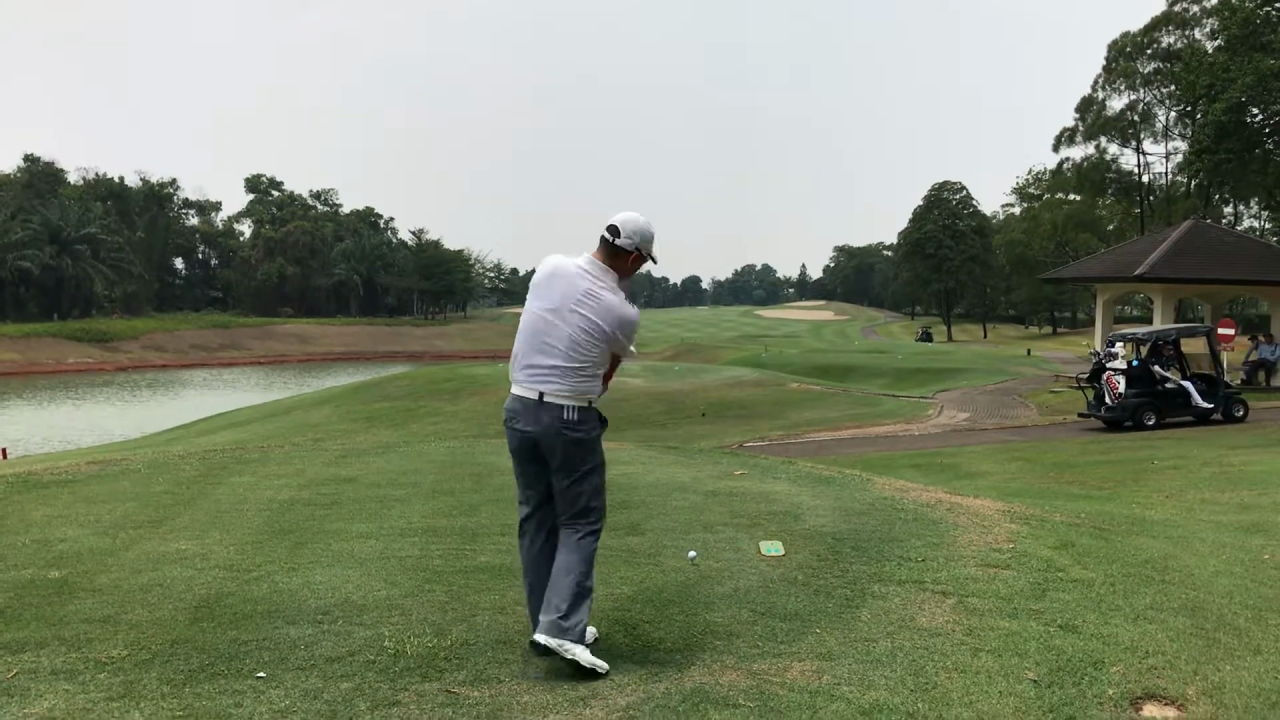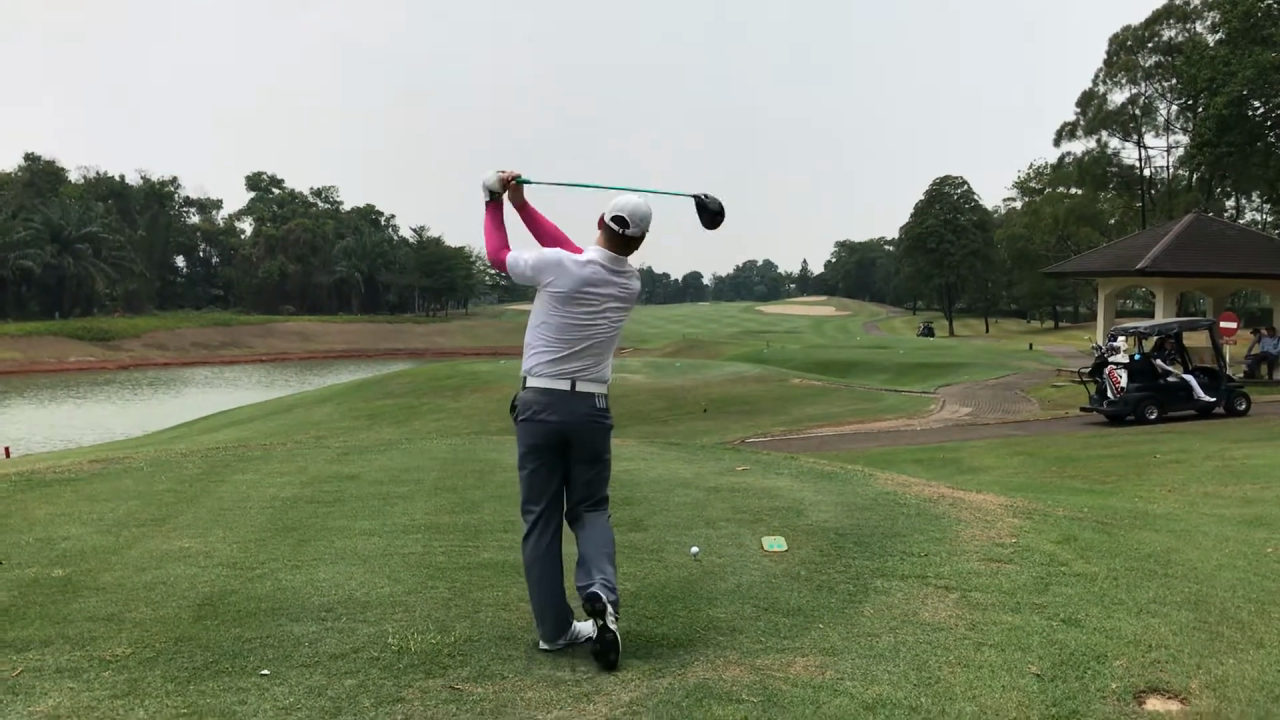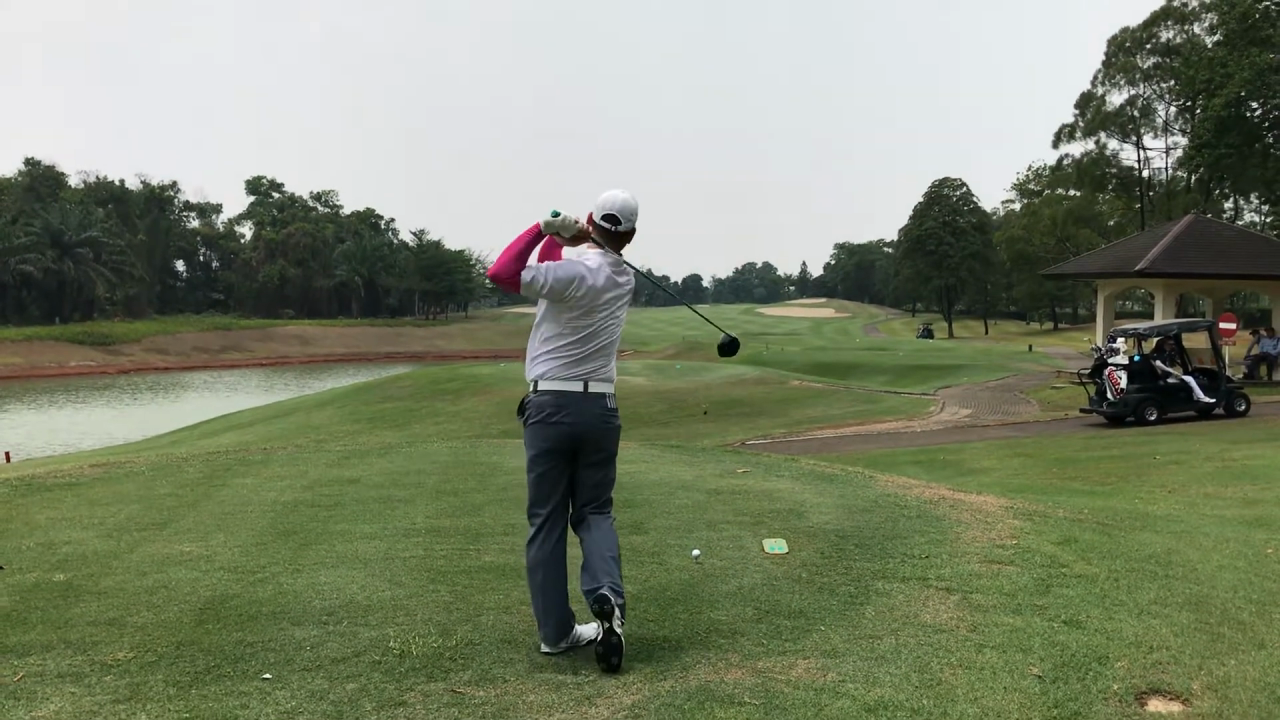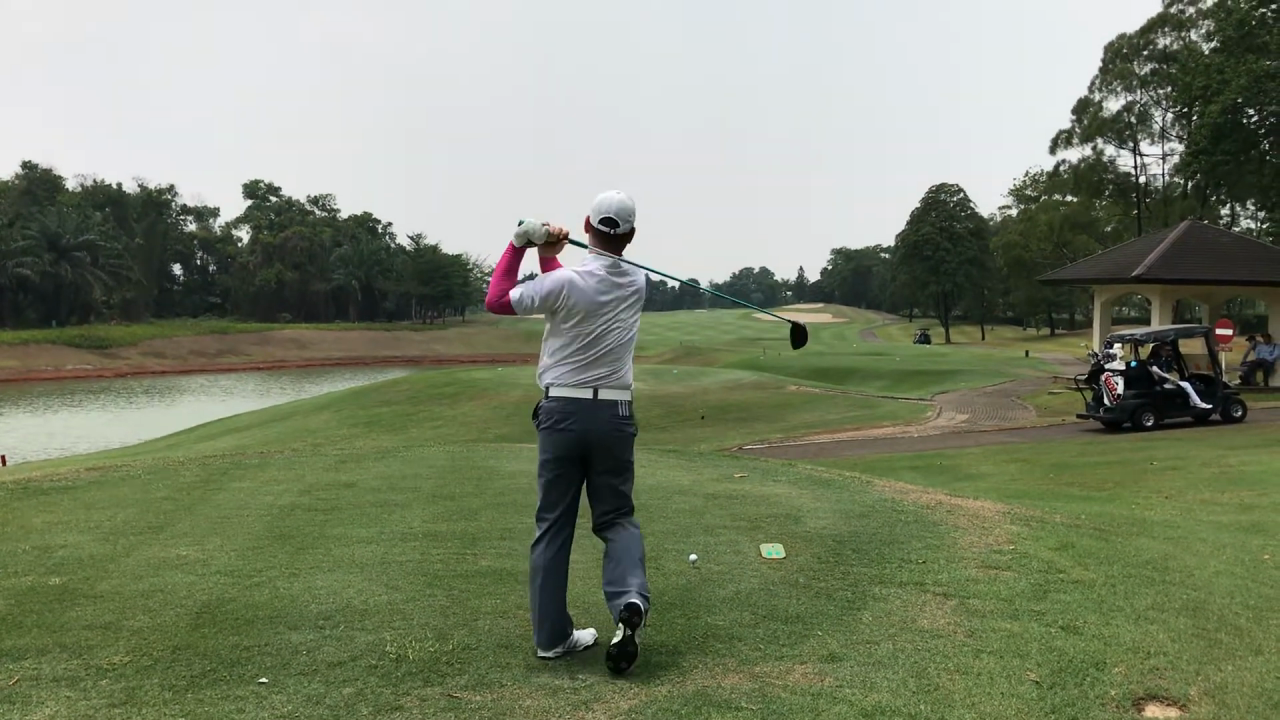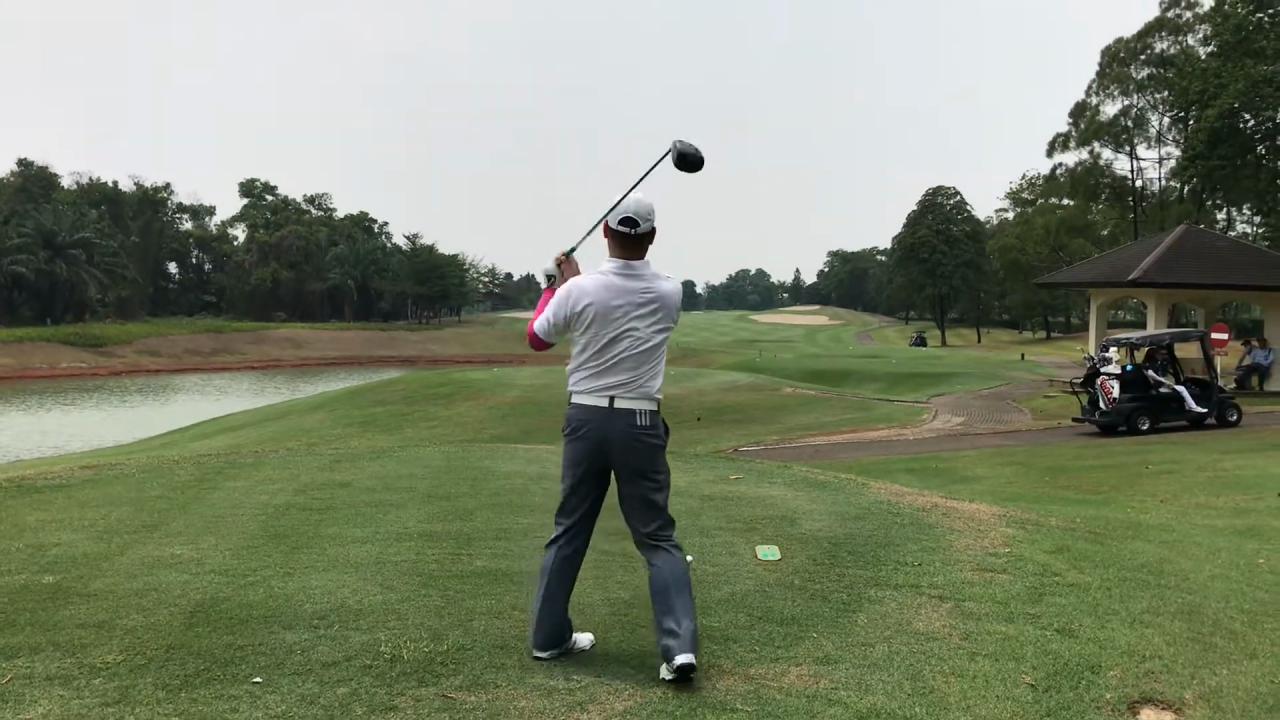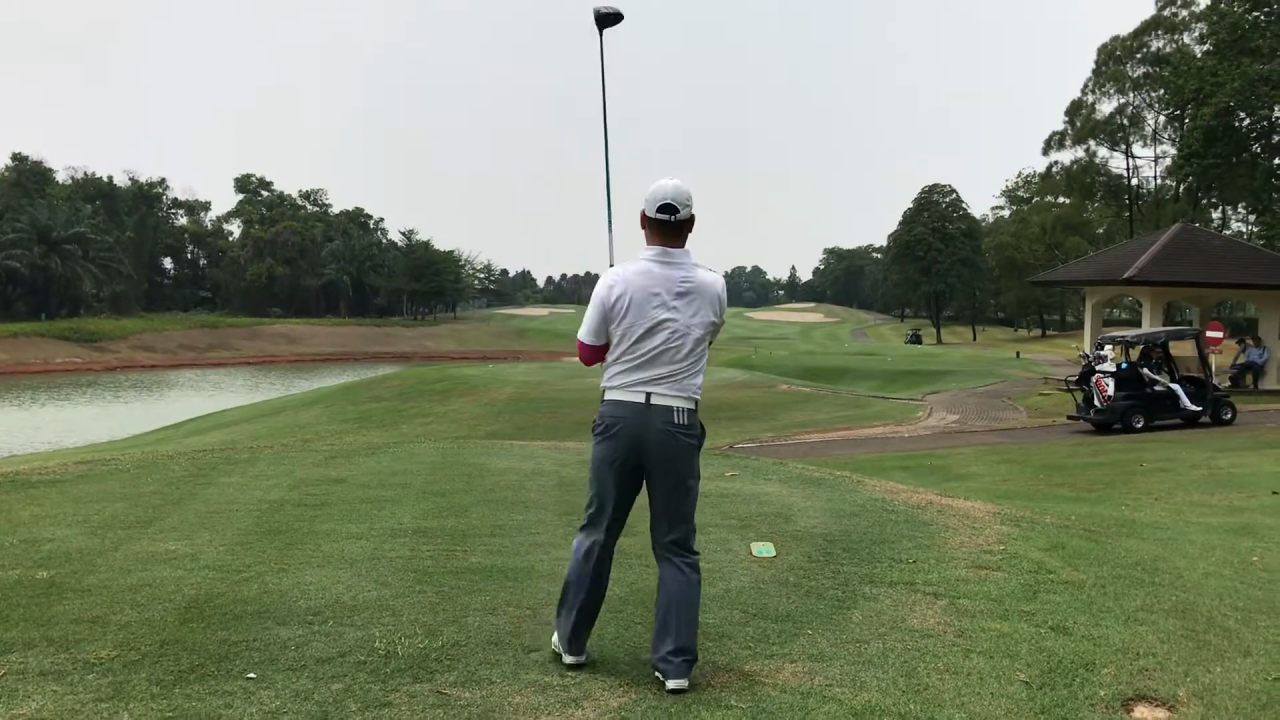
dt=0.3s
person 1, frame 1
left shoulder: (552, 268)
right shoulder: (624, 315)
left hip: (520, 410)
right hip: (570, 420)
left knee: (536, 520)
right knee: (580, 523)
left ankle: (549, 624)
right ankle: (559, 626)
person 1, frame 2
left shoulder: (560, 267)
right shoulder: (630, 286)
left elbow: (498, 256)
left wrist: (496, 202)
right wrist: (522, 204)
left hip: (539, 404)
right hip: (590, 408)
left knee: (541, 517)
right knee: (590, 508)
left ankle: (554, 628)
right ankle: (601, 595)
person 1, frame 3
left shoulder: (576, 272)
right shoulder: (624, 277)
left elbow: (500, 273)
left wrist: (544, 226)
right wrist: (556, 237)
left hip: (549, 407)
right hip: (600, 408)
left knee: (546, 521)
right knee: (594, 511)
left ankle: (557, 630)
right ankle: (607, 596)
person 1, frame 4
left shoulder: (569, 283)
right shoulder: (637, 281)
left elbow: (496, 300)
left wrist: (522, 241)
right wrist: (548, 250)
left hip: (562, 413)
right hip: (614, 415)
left knee: (553, 526)
right knee: (616, 518)
left ankle: (551, 635)
right ankle: (629, 601)
person 1, frame 5
left shoulder: (578, 290)
right shoulder: (670, 292)
left elbow: (536, 339)
left wrist: (554, 285)
left hip: (585, 420)
right hip: (640, 424)
left knee: (569, 532)
right knee: (656, 537)
left ankle: (549, 636)
right ankle: (679, 646)
person 1, frame 6
left shoulder: (616, 281)
right shoulder: (714, 287)
left elbow: (588, 353)
left hip: (620, 418)
right hip: (676, 424)
left knee: (596, 533)
right knee: (676, 547)
left ankle: (572, 638)
right ankle: (674, 663)
